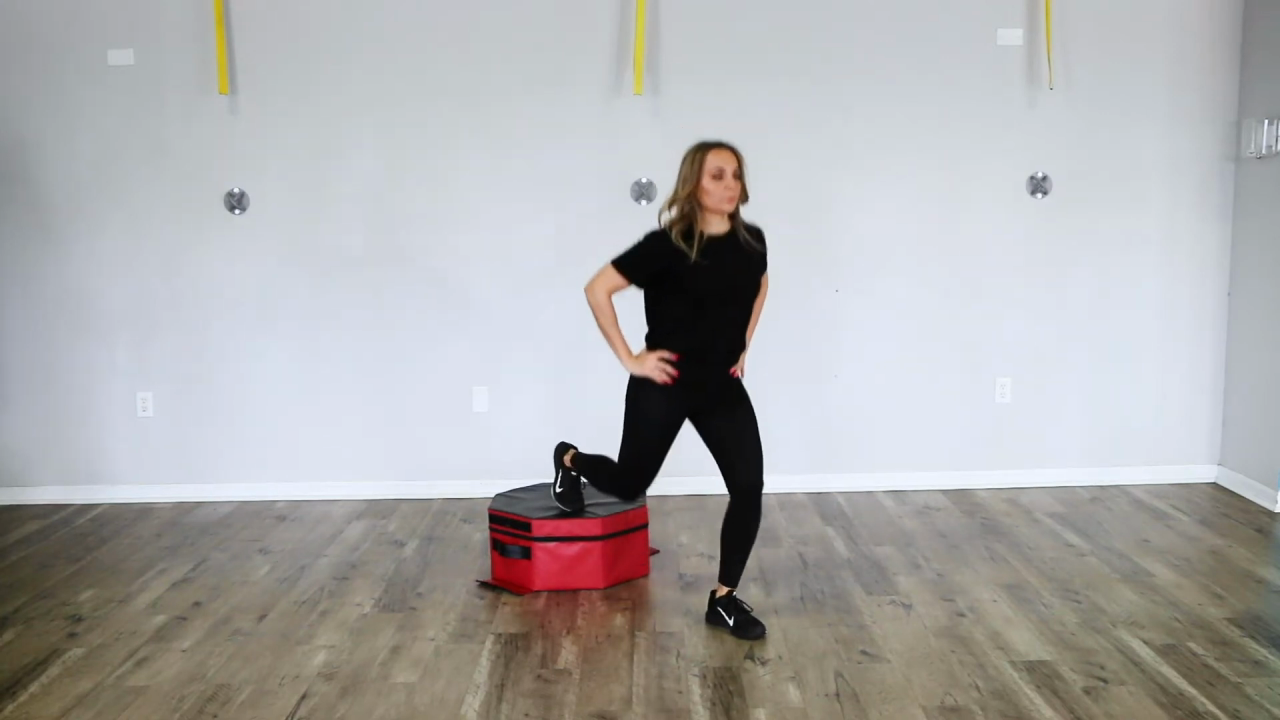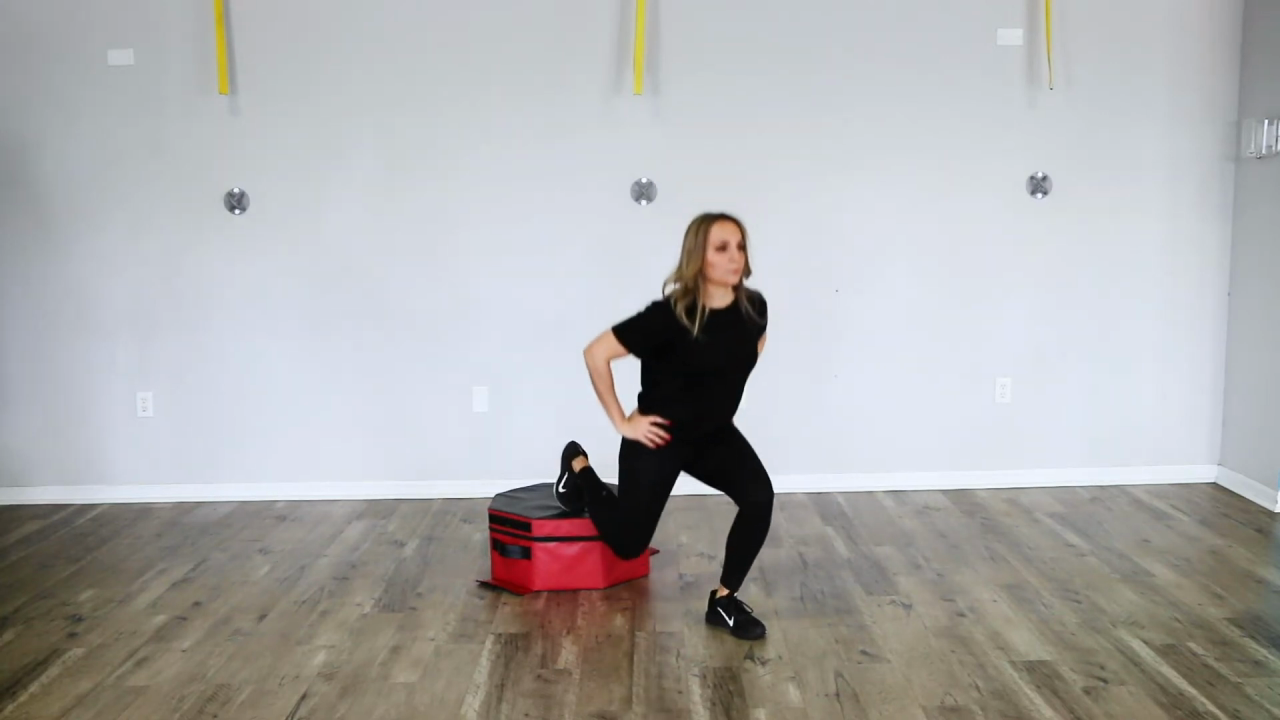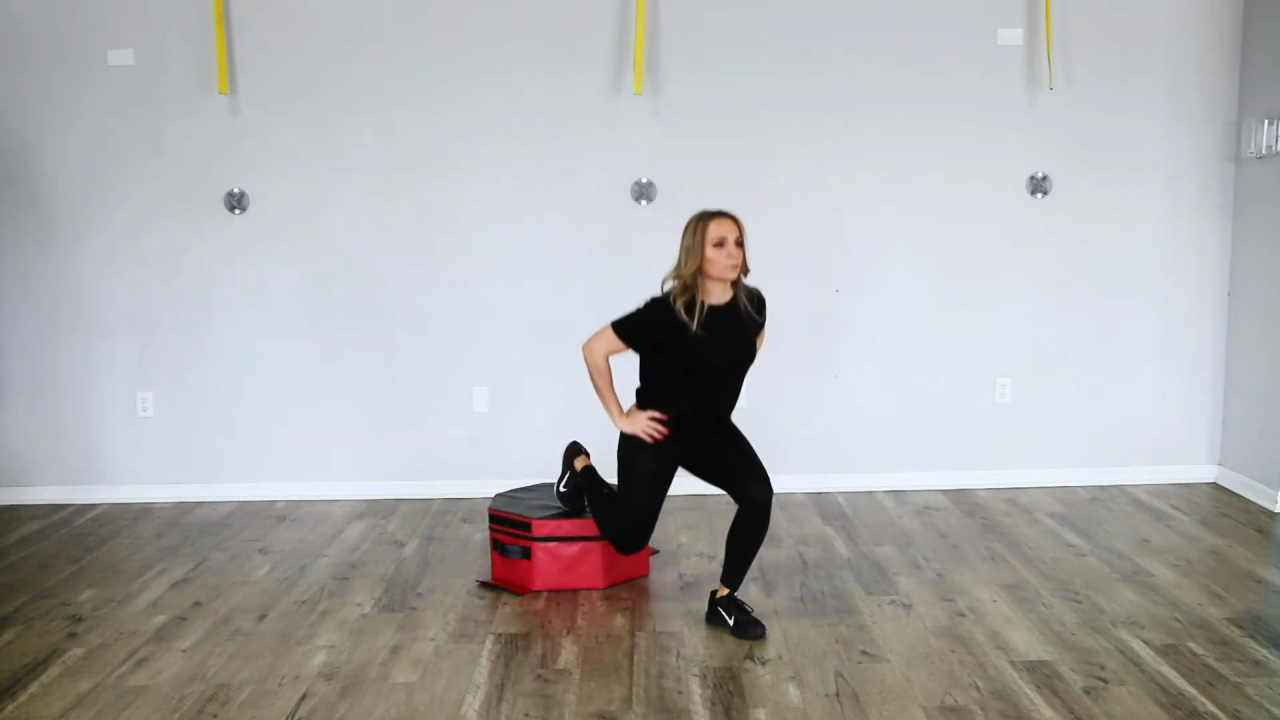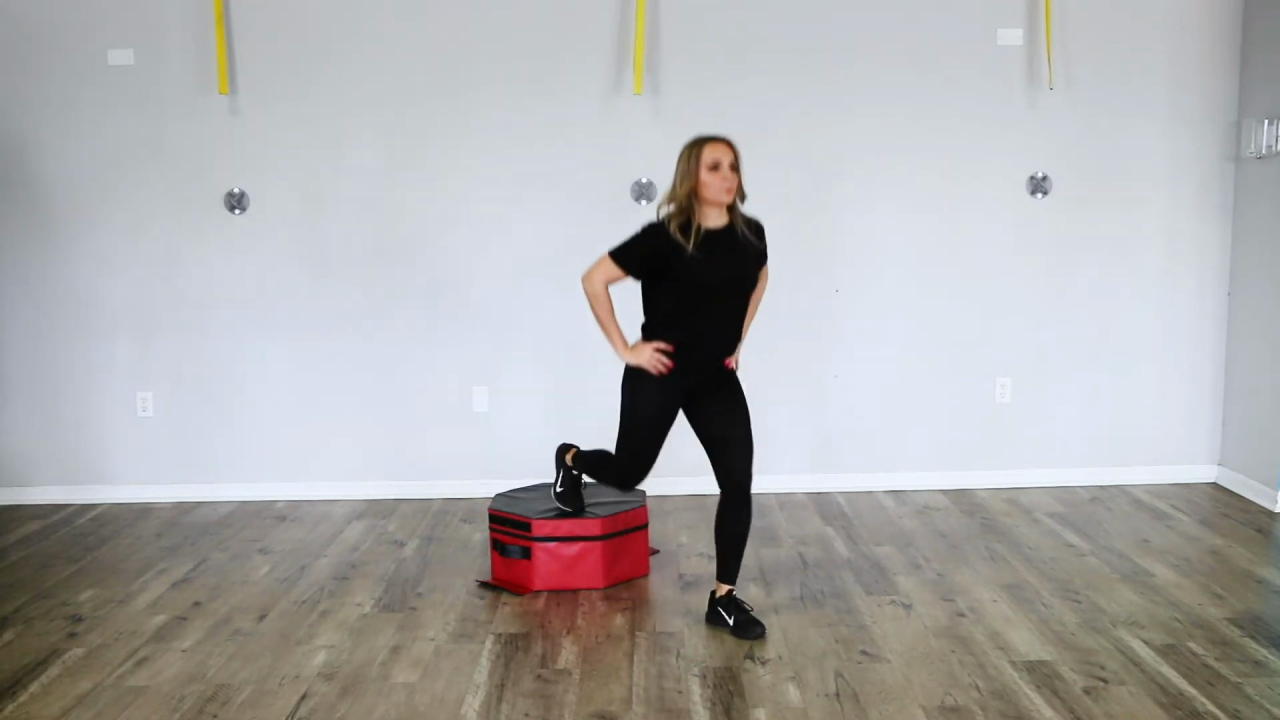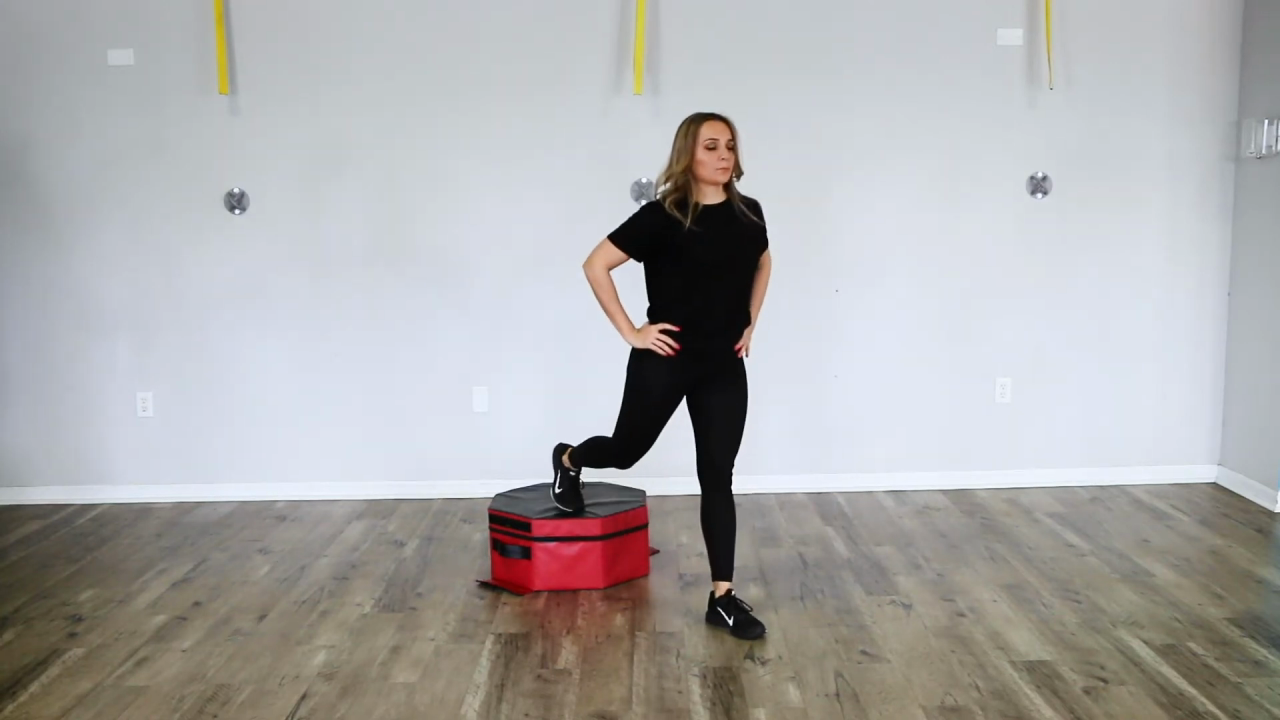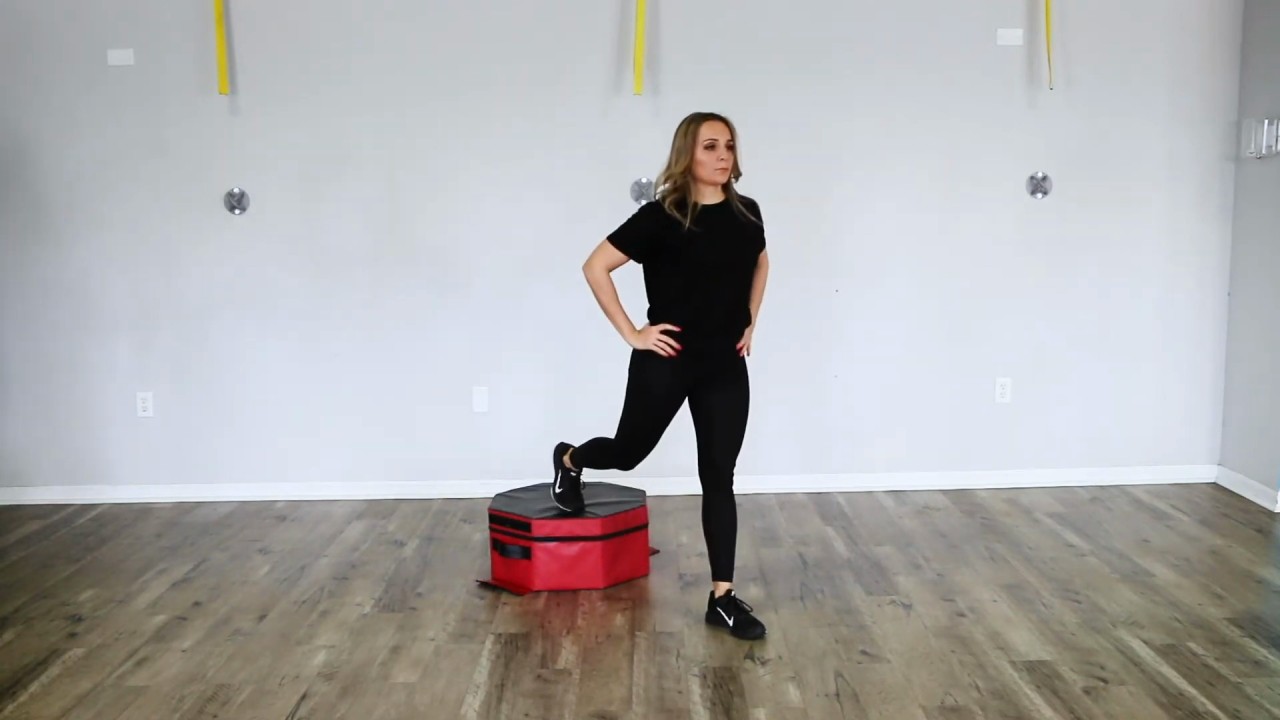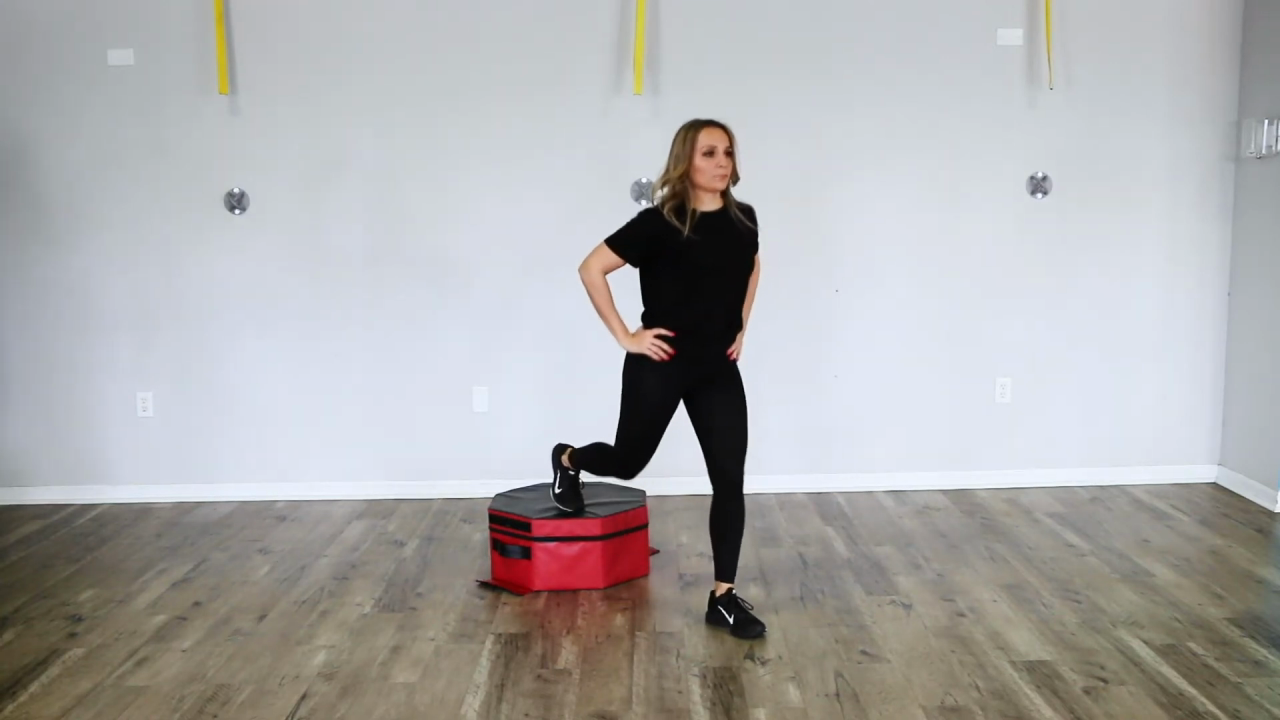
dt=0.3s
person 1, frame 1
left shoulder: (751, 241)
right shoulder: (667, 245)
right elbow: (597, 289)
right wrist: (629, 359)
left hip: (722, 387)
right hip: (666, 387)
left knee: (749, 487)
right knee: (630, 483)
left ankle: (724, 598)
right ankle: (569, 462)
person 1, frame 2
left shoulder: (753, 307)
right shoulder: (669, 316)
right elbow: (596, 354)
right wrist: (621, 421)
left hip: (714, 434)
right hip: (658, 438)
left knee: (759, 498)
right knee: (628, 543)
left ankle: (724, 600)
right ankle: (578, 467)
person 1, frame 3
left shoulder: (752, 305)
right shoulder: (668, 313)
right elbow: (595, 349)
right wrist: (619, 417)
left hip: (712, 431)
right hip: (657, 435)
left knee: (758, 496)
right knee: (628, 539)
left ankle: (725, 600)
right ankle: (579, 465)
person 1, frame 4
left shoulder: (750, 234)
right shoulder: (664, 237)
right elbow: (594, 280)
right wrist: (624, 348)
left hip: (717, 378)
right hip: (658, 376)
left knee: (738, 483)
right knee: (628, 475)
left ankle: (724, 598)
right ankle: (571, 461)
person 1, frame 5
left shoulder: (748, 213)
right shoulder: (663, 216)
left elbow: (762, 265)
right elbow: (596, 265)
left wrist: (750, 324)
right wrist: (630, 332)
left hip: (723, 365)
right hip: (665, 360)
left knee: (718, 478)
right knee: (626, 451)
left ankle: (722, 597)
right ankle: (567, 462)
person 1, frame 6
left shoulder: (746, 213)
right shoulder: (661, 217)
left elbow: (760, 265)
right elbow: (595, 267)
left wrist: (750, 322)
right wrist: (631, 334)
left hip: (726, 365)
right hip: (667, 361)
left knee: (719, 478)
right knee: (629, 452)
left ankle: (722, 598)
right ankle: (568, 461)
person 1, frame 7
left shoulder: (743, 219)
right shoulder: (660, 222)
right elbow: (592, 268)
left wrist: (740, 327)
right wrist: (625, 337)
left hip: (718, 368)
right hip: (661, 365)
left knee: (729, 479)
right knee: (629, 463)
left ankle: (723, 597)
right ankle: (566, 461)
